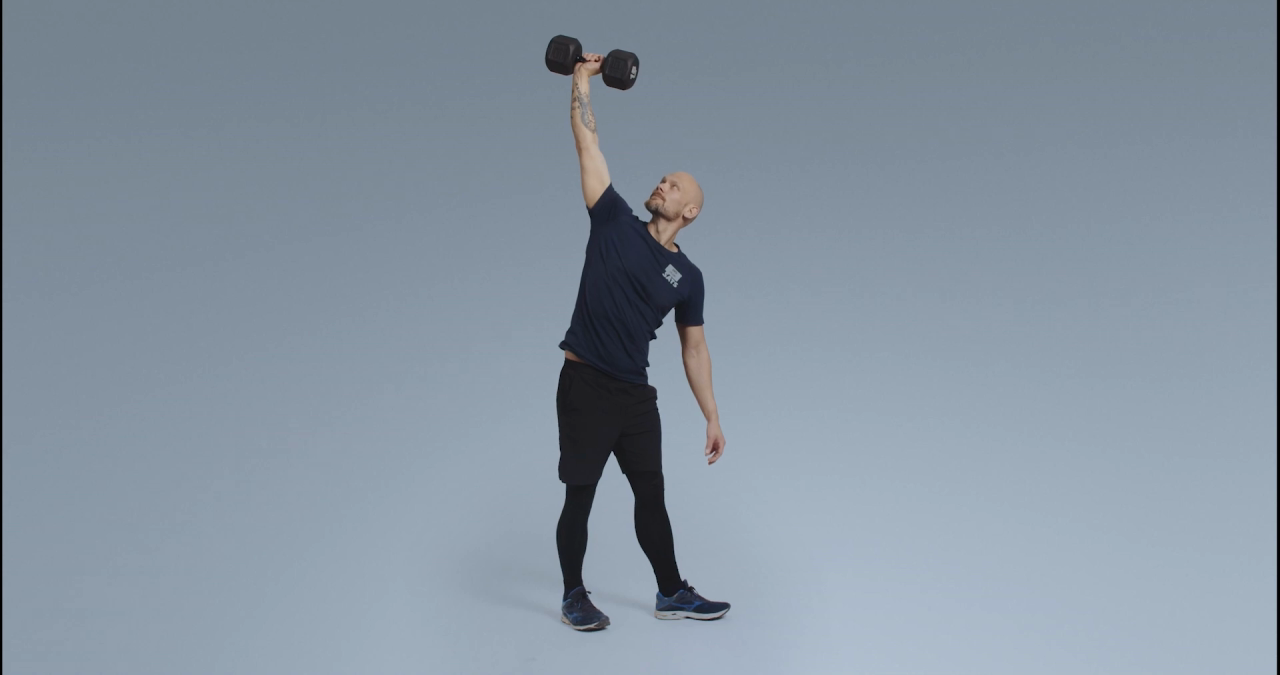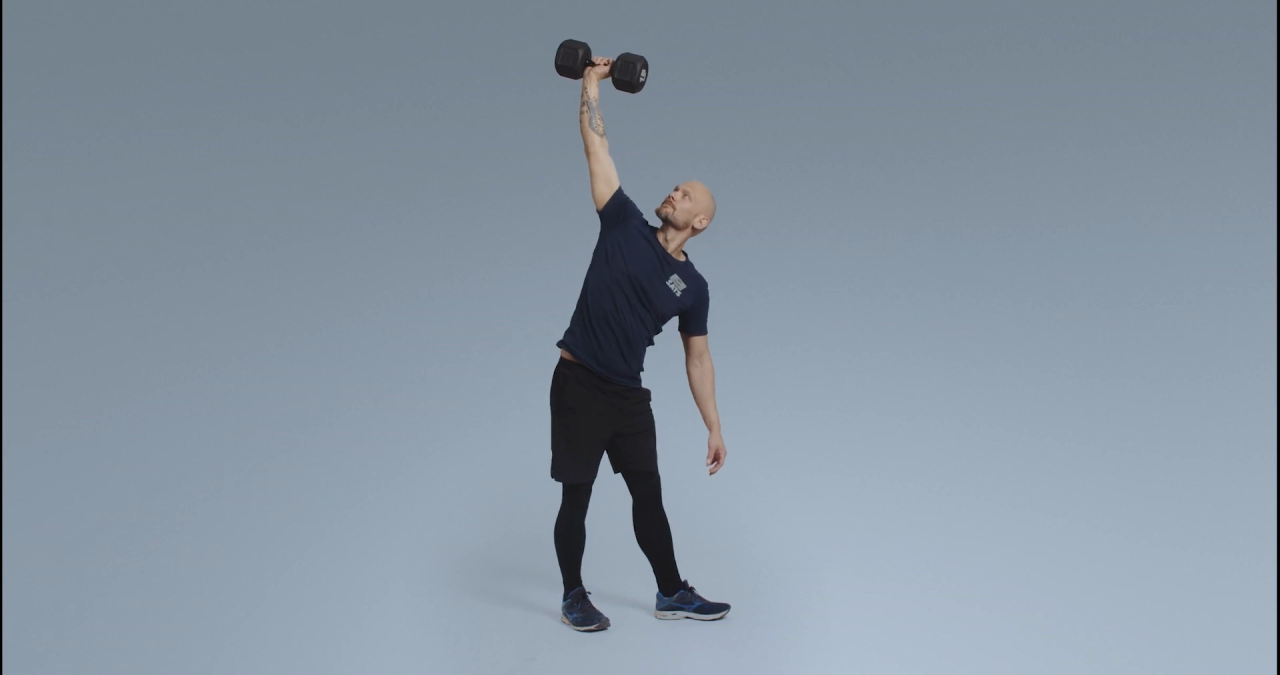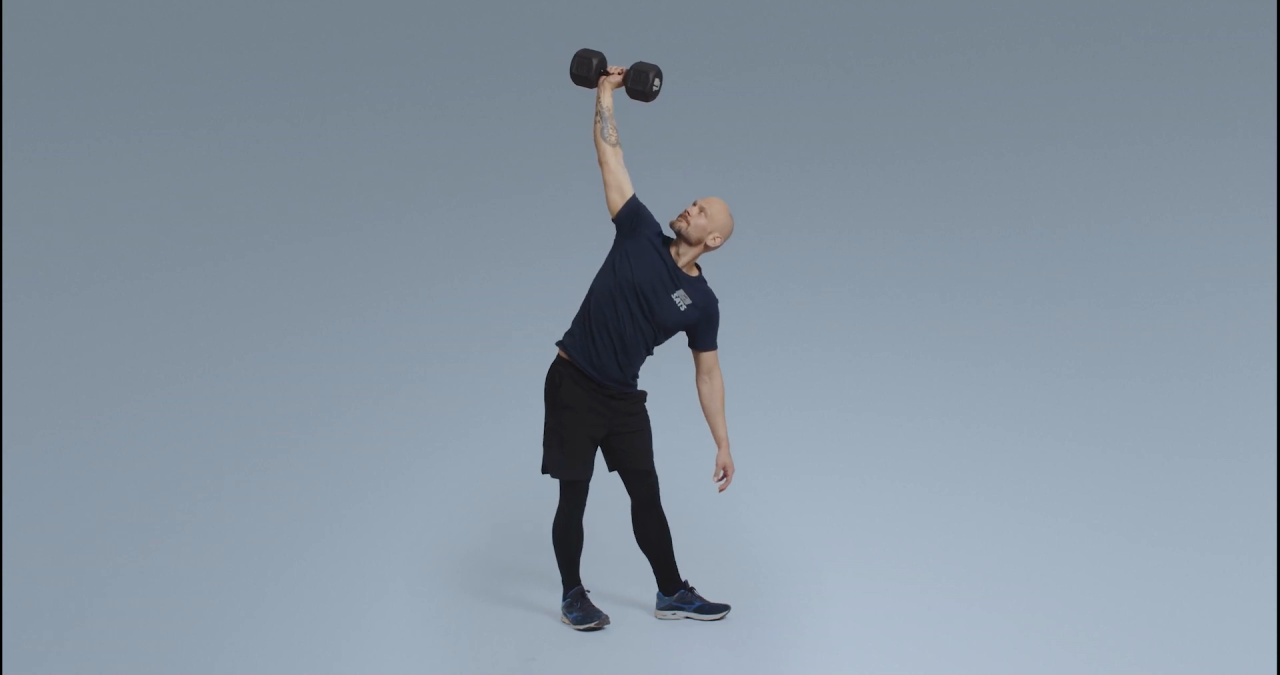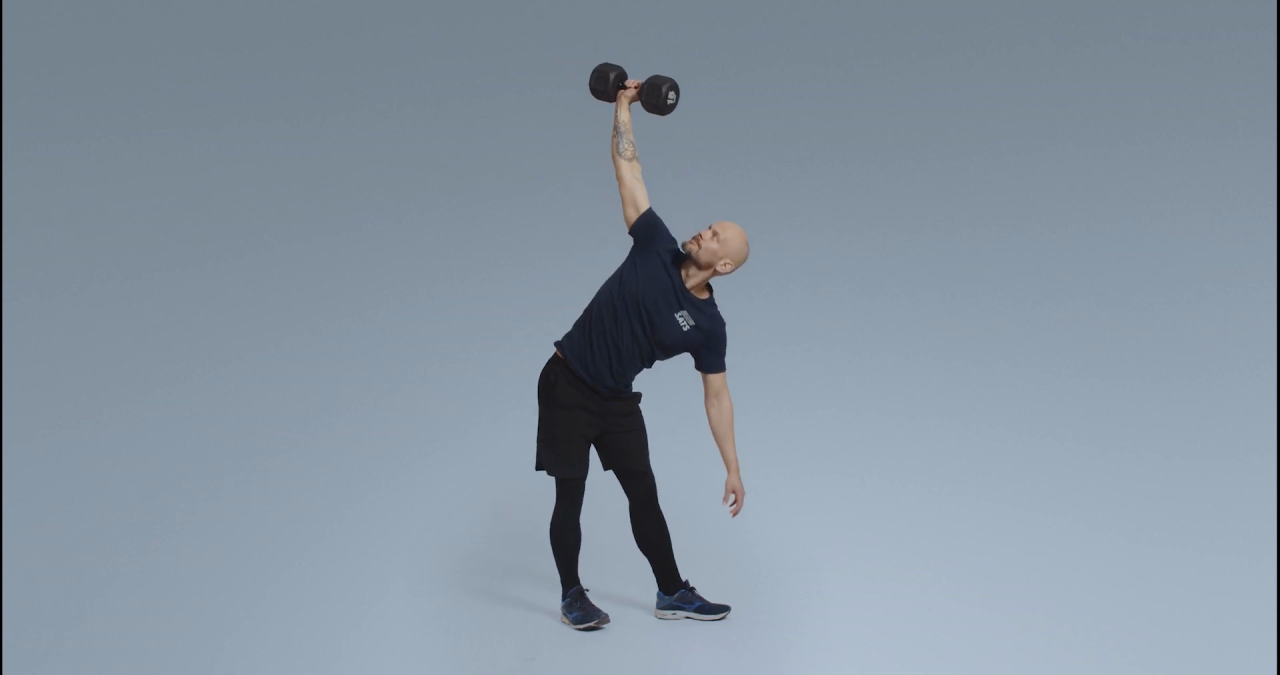
dt=0.3s
person 1, frame 1
left shoulder: (687, 277)
right shoulder: (615, 222)
left elbow: (694, 349)
right elbow: (587, 144)
left wrist: (712, 417)
right wrist: (581, 79)
left hip: (636, 393)
right hip: (586, 386)
left knee: (651, 494)
right knee: (581, 497)
left ankle: (671, 593)
right ankle: (574, 597)
person 1, frame 2
left shoulder: (692, 287)
right shoulder: (624, 227)
left elbow: (698, 359)
right elbow: (596, 149)
left wrist: (714, 428)
right wrist: (591, 83)
left hip: (629, 394)
right hip: (580, 385)
left knee: (648, 495)
right knee: (577, 496)
left ankle: (672, 593)
right ankle: (574, 597)
person 1, frame 3
left shoulder: (701, 303)
right shoulder: (641, 235)
left elbow: (707, 374)
right elbow: (610, 158)
left wrist: (723, 444)
right wrist: (605, 93)
left hip: (624, 397)
right hip: (573, 386)
left knee: (647, 494)
right knee: (575, 497)
left ankle: (672, 593)
right ankle: (573, 597)
person 1, frame 4
left shoulder: (708, 325)
right shoulder: (656, 248)
left elbow: (716, 396)
right elbow: (627, 171)
left wrist: (733, 467)
right wrist: (623, 107)
left hip: (617, 399)
right hip: (567, 384)
left knee: (644, 494)
right knee: (571, 496)
left ankle: (672, 593)
right ankle: (572, 596)
